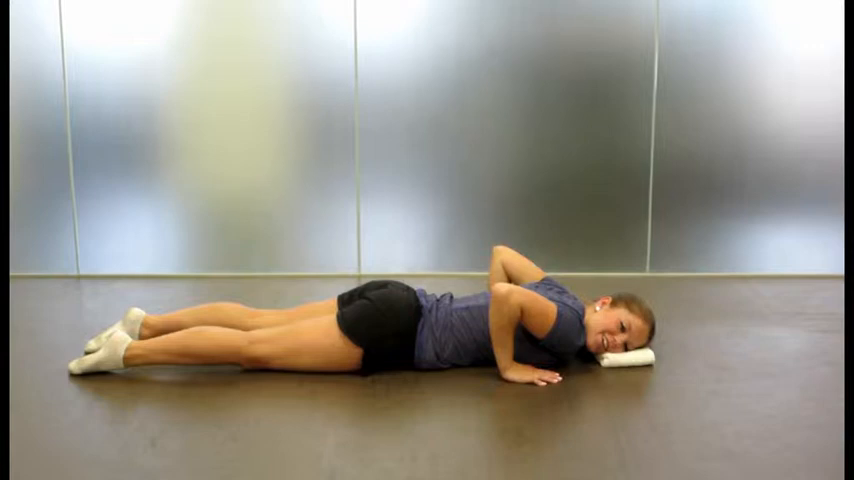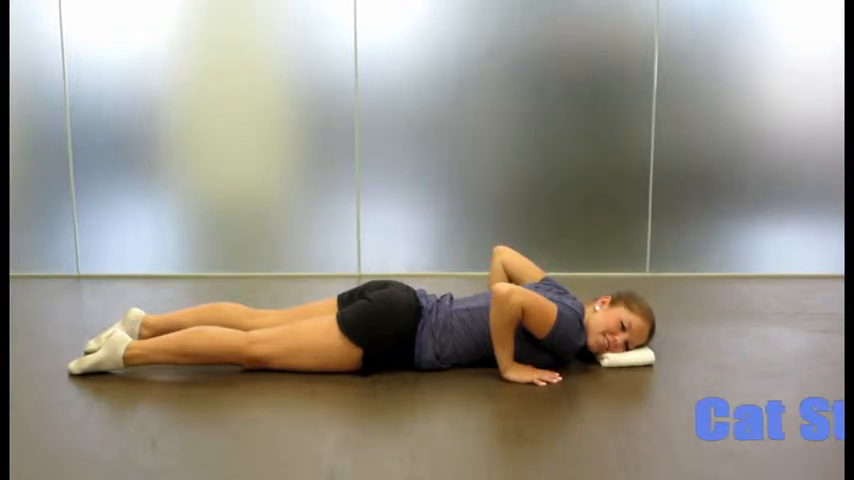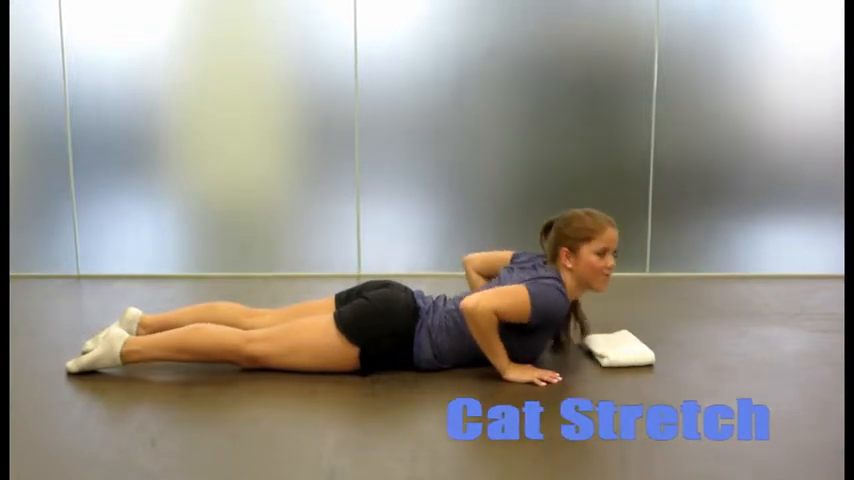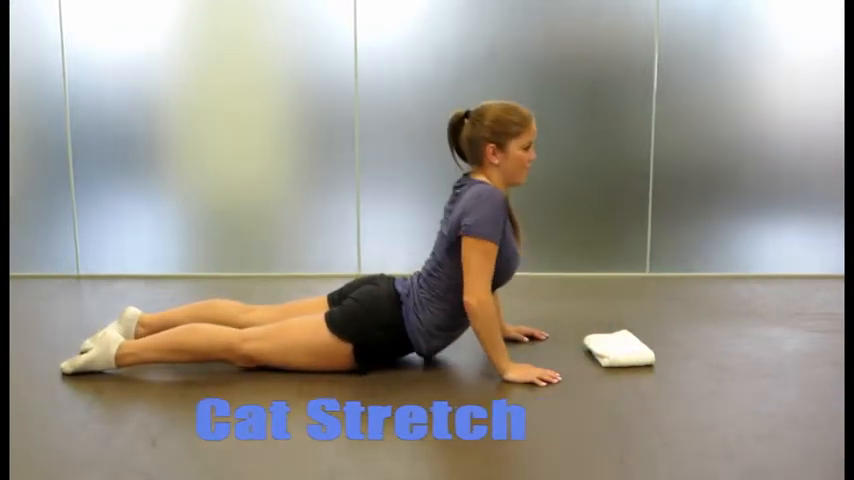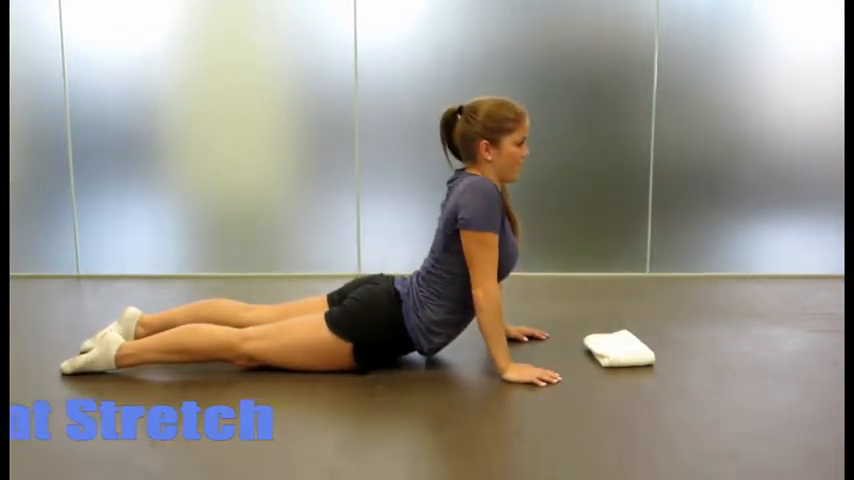
dt=1s
person 1, frame 1
left shoulder: (555, 293)
right shoulder: (564, 326)
left elbow: (500, 252)
right elbow: (507, 295)
right wrist: (507, 364)
left hip: (399, 307)
right hip: (395, 330)
left knee: (262, 320)
right knee: (255, 348)
left ankle: (144, 322)
right ankle: (127, 351)
person 1, frame 2
left shoulder: (555, 294)
right shoulder: (564, 328)
left elbow: (501, 252)
right elbow: (508, 296)
right wrist: (507, 364)
left hip: (399, 307)
right hip: (395, 331)
left knee: (260, 322)
right knee: (255, 348)
left ankle: (143, 322)
right ankle: (128, 351)
person 1, frame 3
left shoulder: (535, 262)
right shoulder: (552, 298)
left elbow: (473, 261)
right elbow: (477, 308)
right wrist: (505, 365)
left hip: (393, 306)
right hip: (391, 333)
left knee: (257, 320)
right knee: (252, 347)
left ankle: (141, 322)
right ankle: (124, 349)
person 1, frame 4
left shoulder: (477, 187)
right shoulder: (486, 200)
left elbow: (477, 278)
right elbow: (474, 298)
left wrist: (501, 326)
right wrist: (506, 366)
left hip: (384, 298)
right hip: (382, 326)
left knee: (254, 315)
right knee: (245, 346)
left ankle: (140, 322)
right ankle: (119, 350)
person 1, frame 5
left shoulder: (473, 184)
right shoulder: (480, 193)
left elbow: (480, 281)
right elbow: (483, 288)
left wrist: (502, 327)
right wrist: (506, 366)
left hip: (387, 299)
right hip: (384, 323)
left knee: (254, 316)
right knee: (245, 346)
left ankle: (141, 322)
right ankle: (120, 350)
